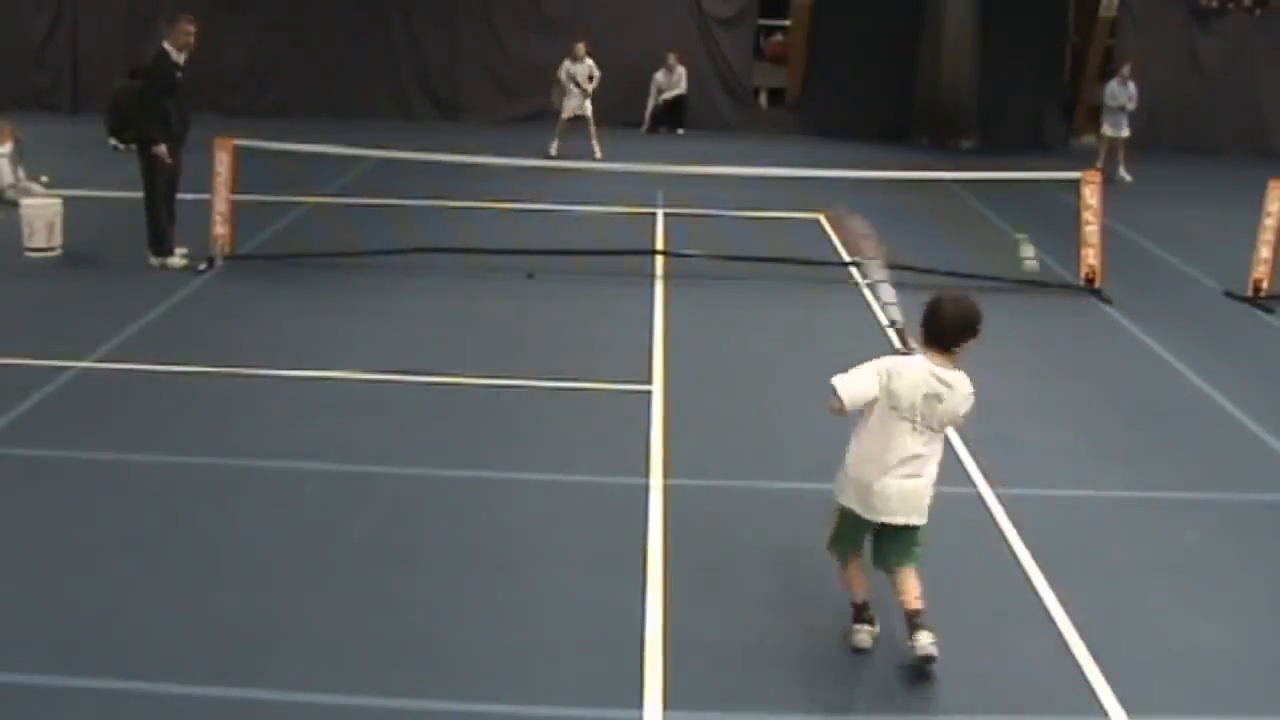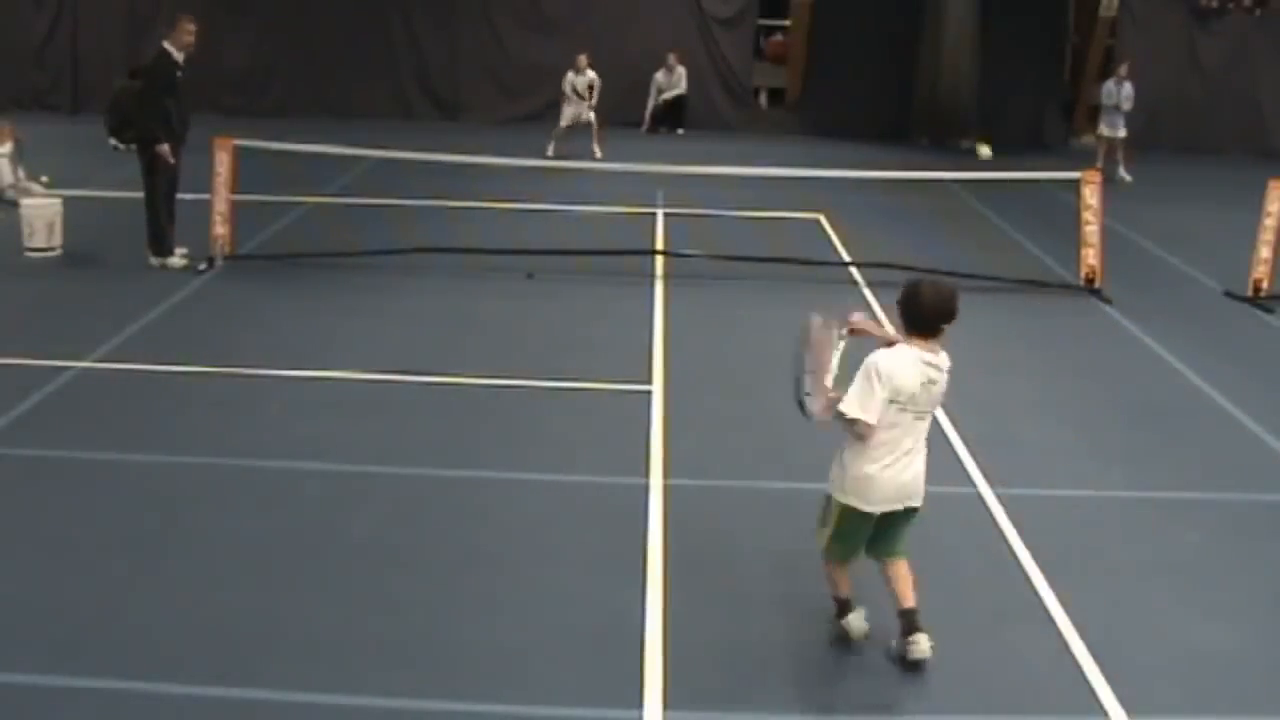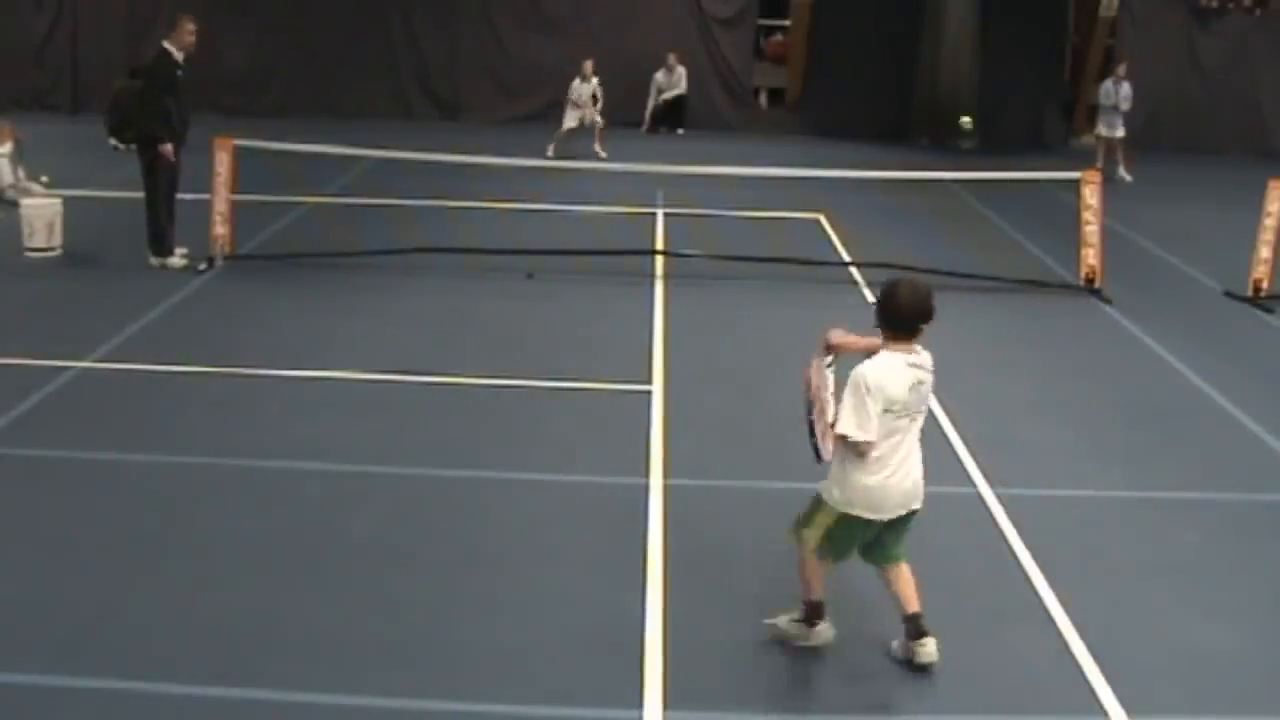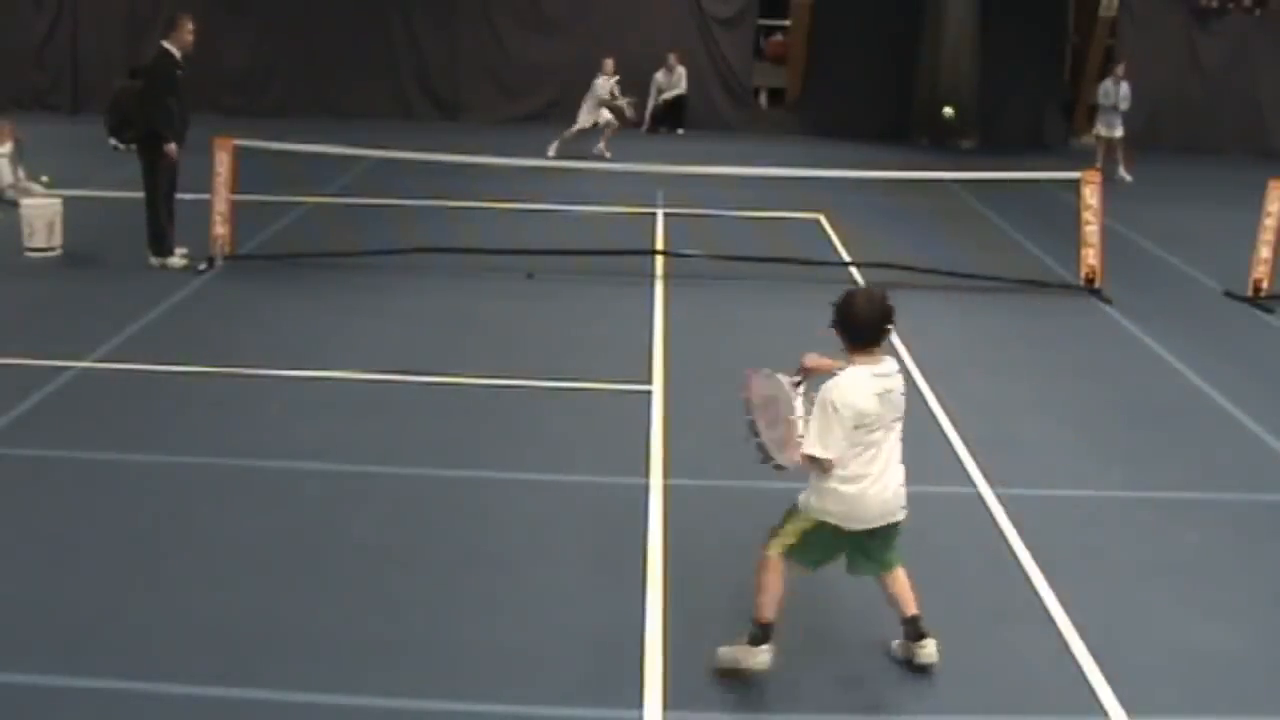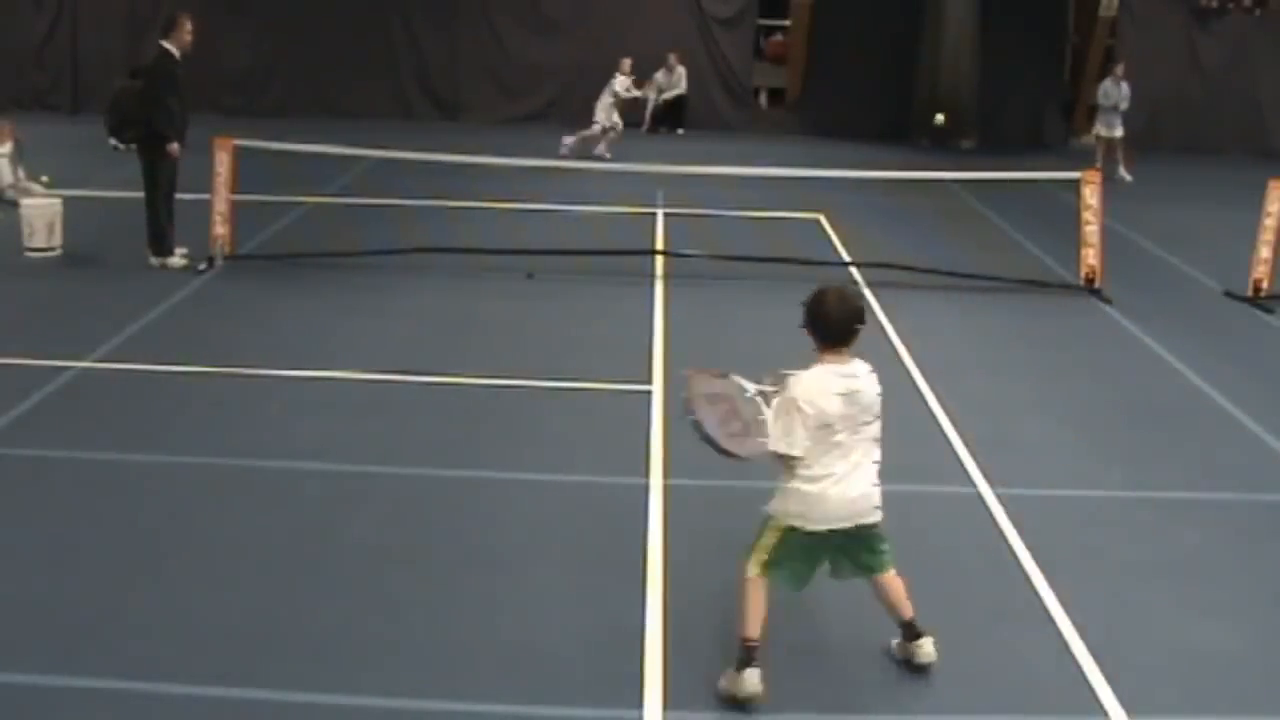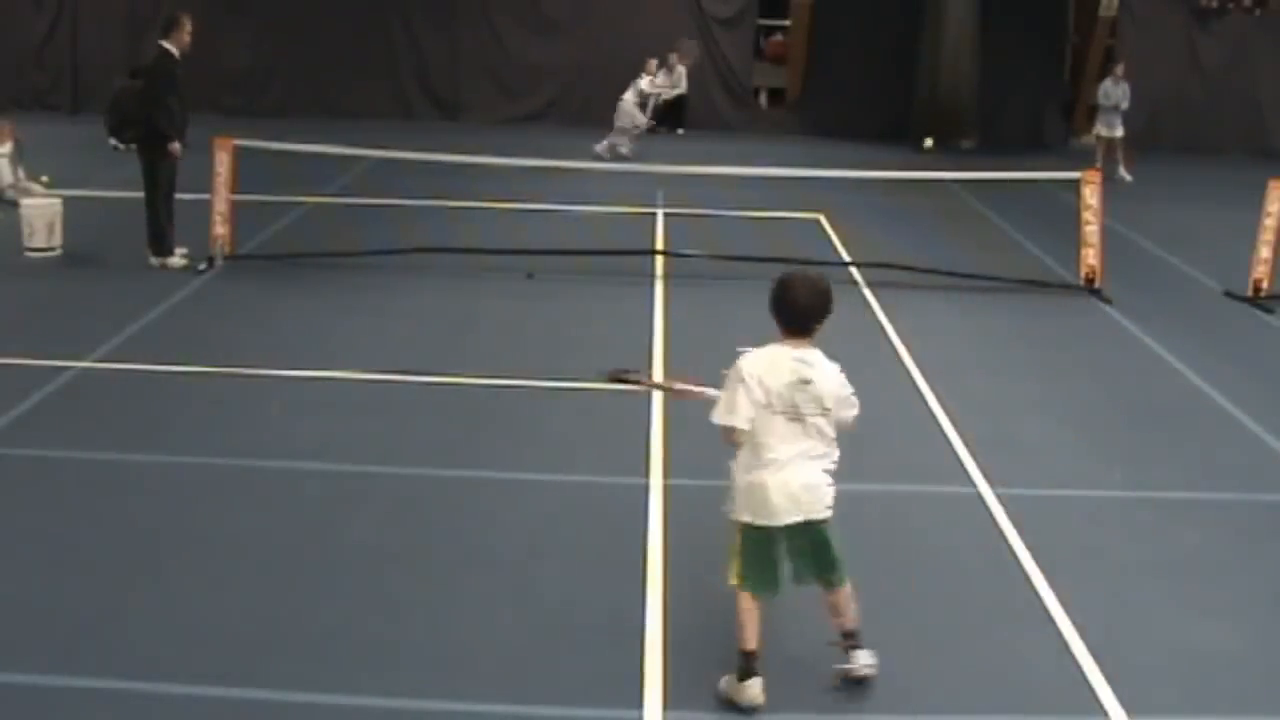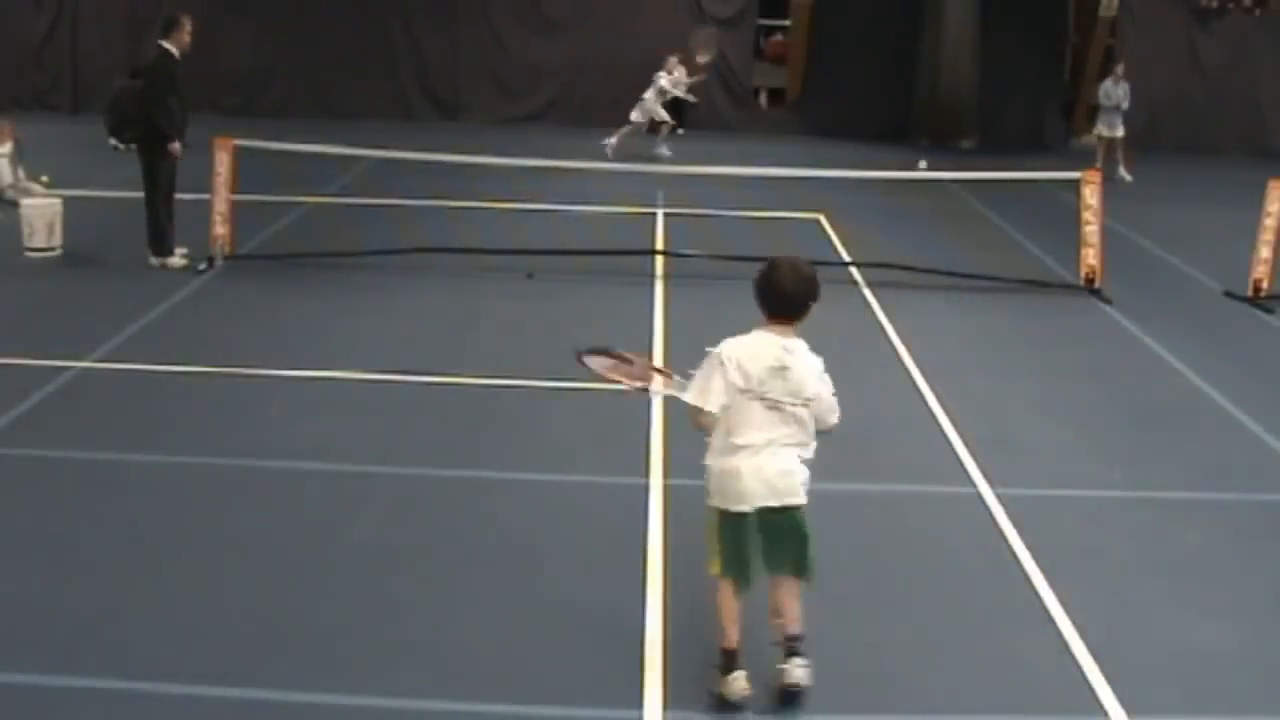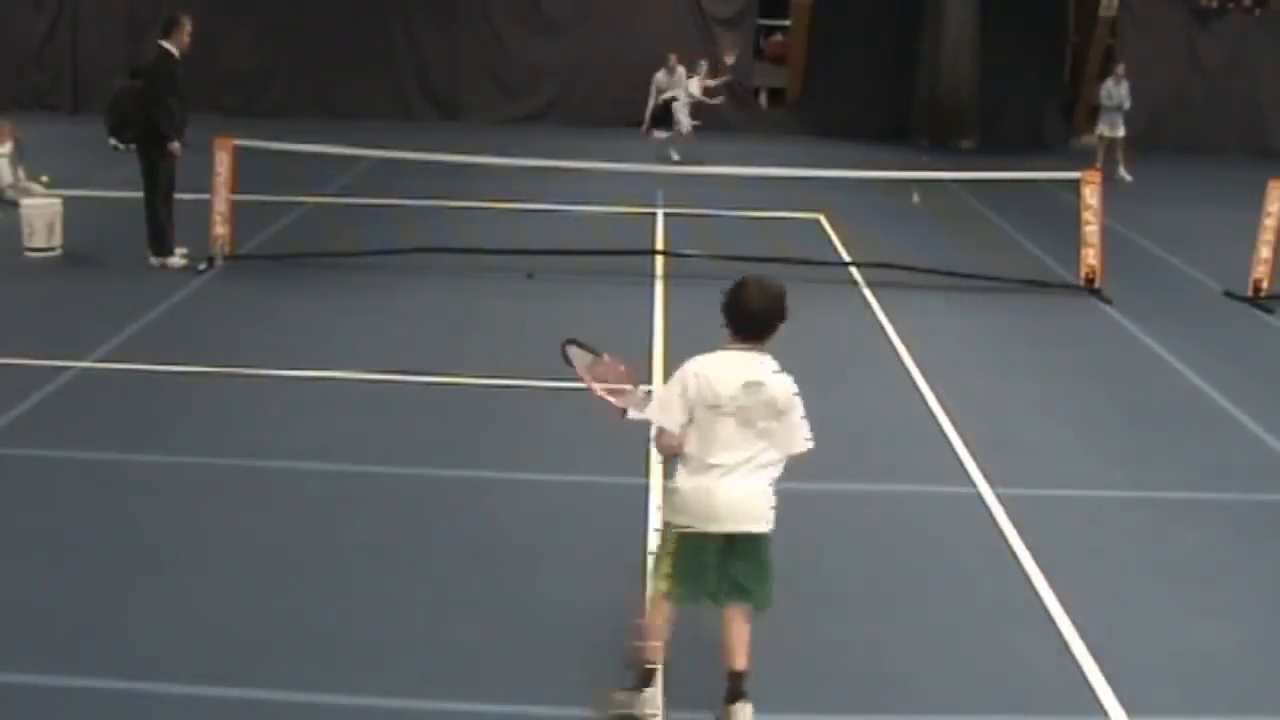
dt=0.1s
person 1, frame 1
left shoulder: (891, 369)
right shoulder: (962, 390)
left elbow: (839, 404)
left wrist: (864, 400)
right wrist: (916, 354)
left hip: (862, 486)
right hip: (910, 497)
left knee: (848, 551)
right knee: (901, 563)
left ankle: (863, 623)
right ankle: (920, 632)
person 1, frame 2
left shoulder: (881, 364)
right shoulder: (942, 363)
left elbow: (857, 426)
left wrist: (837, 406)
right wrist: (874, 329)
left hip: (862, 482)
right hip: (908, 485)
left knee: (835, 550)
right knee: (891, 553)
left ankle: (849, 613)
right ankle: (913, 634)
person 1, frame 3
left shoulder: (867, 375)
right shoulder: (924, 362)
left elbow: (857, 445)
right elbow: (889, 349)
left wrist: (835, 423)
right wrist: (856, 343)
left hip: (861, 490)
right hip: (908, 489)
left knee: (811, 542)
right knee: (890, 557)
left ankle: (813, 621)
right ankle: (919, 638)
person 1, frame 4
left shoulder: (835, 393)
right shoulder: (892, 371)
left elbow: (823, 463)
right wrist: (828, 366)
left hip: (838, 501)
right hip: (888, 498)
left knee: (776, 555)
right knee: (888, 564)
left ankle: (759, 645)
right ankle: (920, 640)
person 1, frame 5
left shoulder: (800, 390)
right shoulder: (868, 378)
left elbow: (788, 462)
left wrist: (779, 433)
left hip: (808, 503)
right hip: (863, 500)
left knee: (759, 571)
right knee: (879, 567)
left ankle: (747, 669)
right ankle: (917, 640)
person 1, frame 6
left shoulder: (750, 366)
right shoulder: (831, 374)
left elbow: (736, 436)
right elbow: (846, 418)
left hip: (759, 494)
right hip: (813, 495)
left knee: (748, 586)
right knee: (831, 578)
left ankle: (748, 679)
right ankle: (856, 651)
person 1, frame 7
left shoulder: (729, 352)
right shoulder: (812, 366)
left elbow: (703, 420)
right elbow: (824, 423)
left hip: (734, 479)
right hip: (787, 482)
left knee: (729, 577)
right knee: (787, 574)
left ankle: (732, 671)
right ankle: (794, 659)
person 1, frame 8
left shoulder: (697, 372)
right shoulder: (784, 386)
left elbow: (666, 443)
right elbow: (789, 449)
left hip: (697, 502)
right hip: (751, 510)
left knee: (665, 593)
right knee: (739, 604)
person 2, frame 1
left shoulder: (179, 62)
right shoulder: (158, 65)
right elbow: (148, 105)
left wrist: (180, 133)
right wrist: (156, 141)
left hip: (173, 140)
right hip: (157, 143)
left knee: (168, 194)
right knee: (157, 196)
left ankle: (166, 245)
right ankle: (160, 252)
person 2, frame 2
left shoulder: (177, 62)
right shoulder: (159, 64)
right elbow: (150, 105)
left wrist: (176, 137)
right wrist: (159, 140)
left hip: (172, 140)
right hip: (158, 143)
left knee: (168, 194)
right knee: (158, 196)
left ankle: (166, 245)
right ankle: (160, 252)
person 2, frame 3
left shoulder: (176, 61)
right shoulder: (160, 64)
right elbow: (151, 104)
right wrist: (161, 140)
left hip: (171, 140)
right hip: (158, 143)
left knee: (168, 194)
right knee: (158, 195)
left ankle: (166, 245)
right ankle: (160, 252)
person 2, frame 4
left shoulder: (172, 61)
right shoulder: (161, 63)
right elbow: (154, 105)
right wrist: (166, 139)
left hip: (168, 140)
right hip: (157, 142)
left knee: (166, 194)
right knee: (158, 195)
left ankle: (166, 245)
right ankle: (160, 252)
person 2, frame 5
left shoulder: (170, 60)
right shoulder: (162, 63)
right elbow: (156, 104)
left wrist: (174, 137)
right wrist: (169, 138)
left hip: (167, 140)
right hip: (158, 142)
left knee: (166, 194)
right knee: (158, 195)
left ankle: (166, 245)
right ankle: (160, 252)
person 2, frame 6
left shoulder: (168, 61)
right shoulder: (162, 63)
right elbow: (157, 105)
left wrist: (173, 137)
right wrist: (170, 138)
left hip: (165, 139)
right hip: (158, 141)
left knee: (165, 194)
right knee: (158, 195)
left ankle: (166, 245)
right ankle: (160, 252)
person 2, frame 7
left shoulder: (167, 60)
right shoulder: (162, 63)
right elbow: (157, 104)
left wrist: (173, 136)
right wrist: (171, 138)
left hip: (164, 139)
right hip: (158, 141)
left knee: (165, 194)
right knee: (158, 195)
left ankle: (166, 245)
right ankle: (160, 252)
person 2, frame 8
left shoulder: (166, 60)
right shoulder: (162, 63)
right elbow: (157, 104)
left wrist: (172, 136)
right wrist: (170, 138)
left hip: (162, 139)
right hip: (157, 141)
left knee: (164, 194)
right knee: (158, 195)
left ankle: (165, 245)
right ankle: (160, 252)
